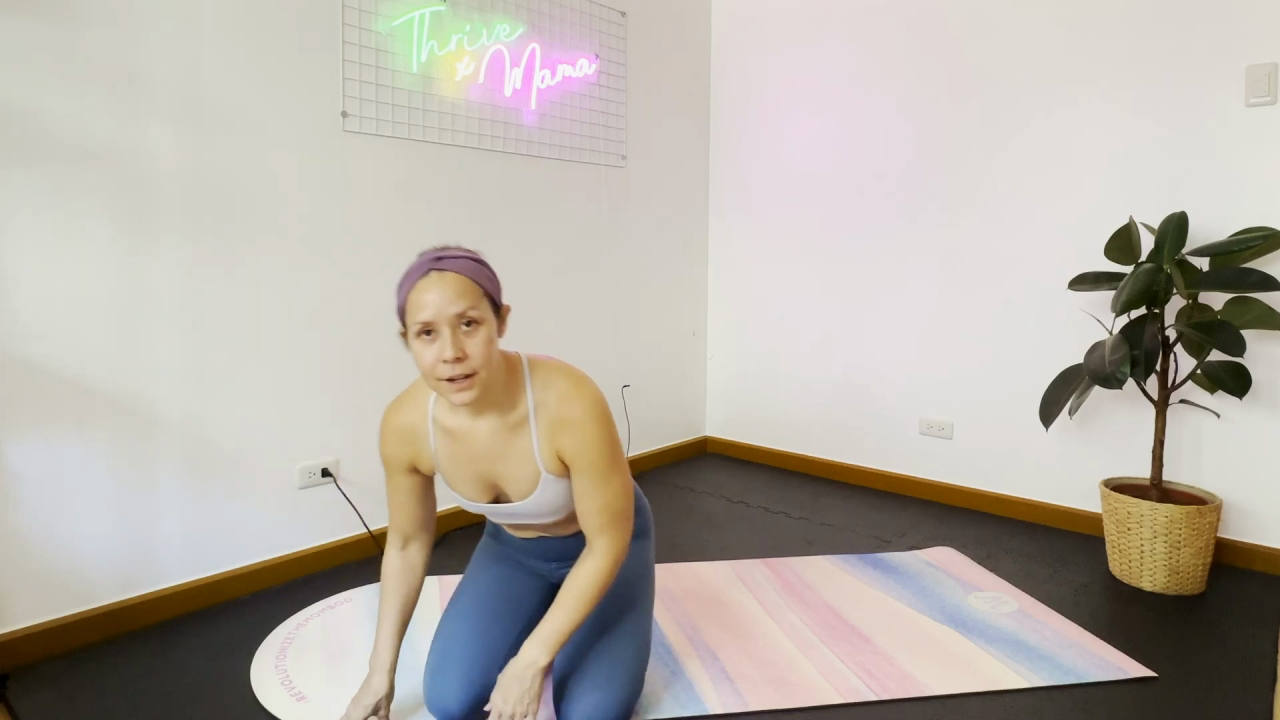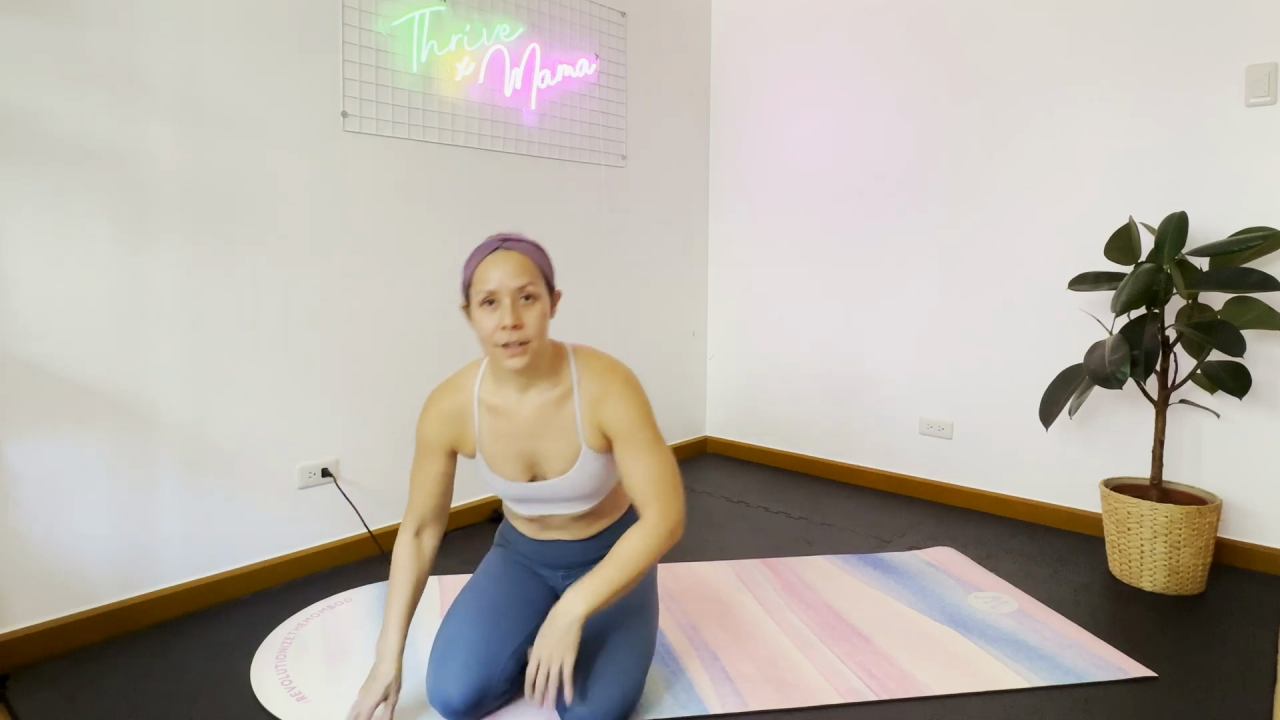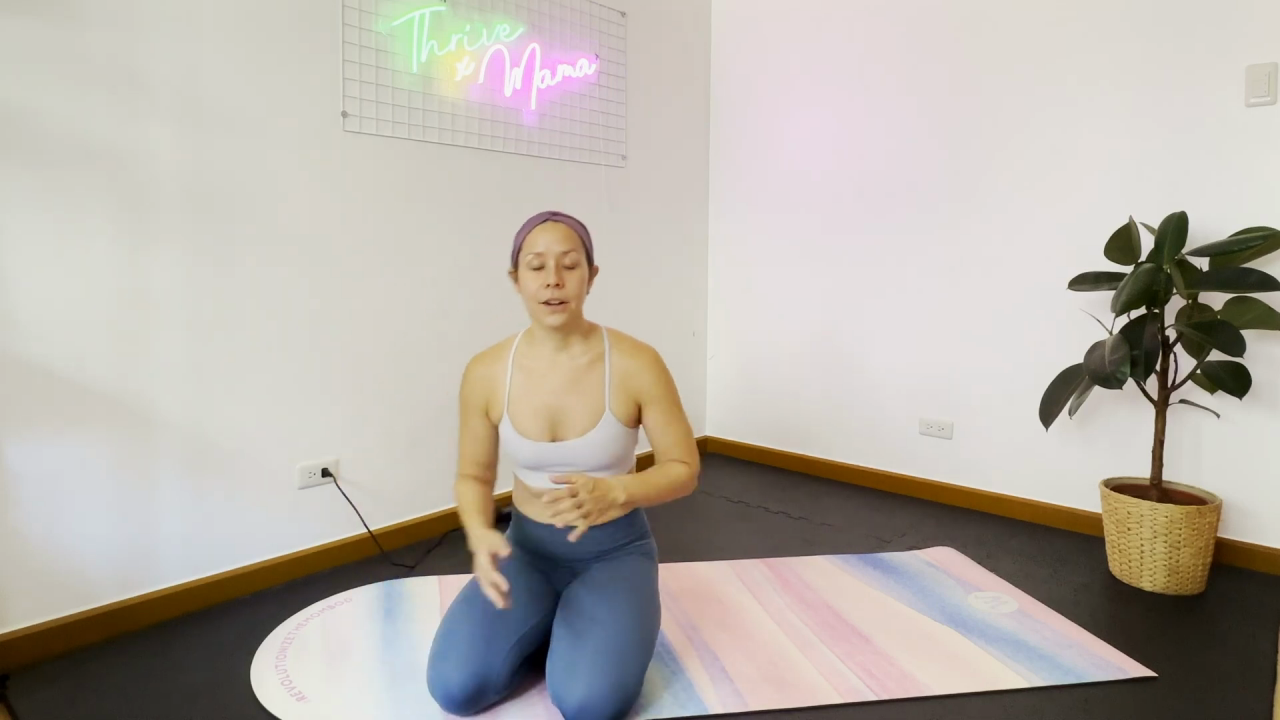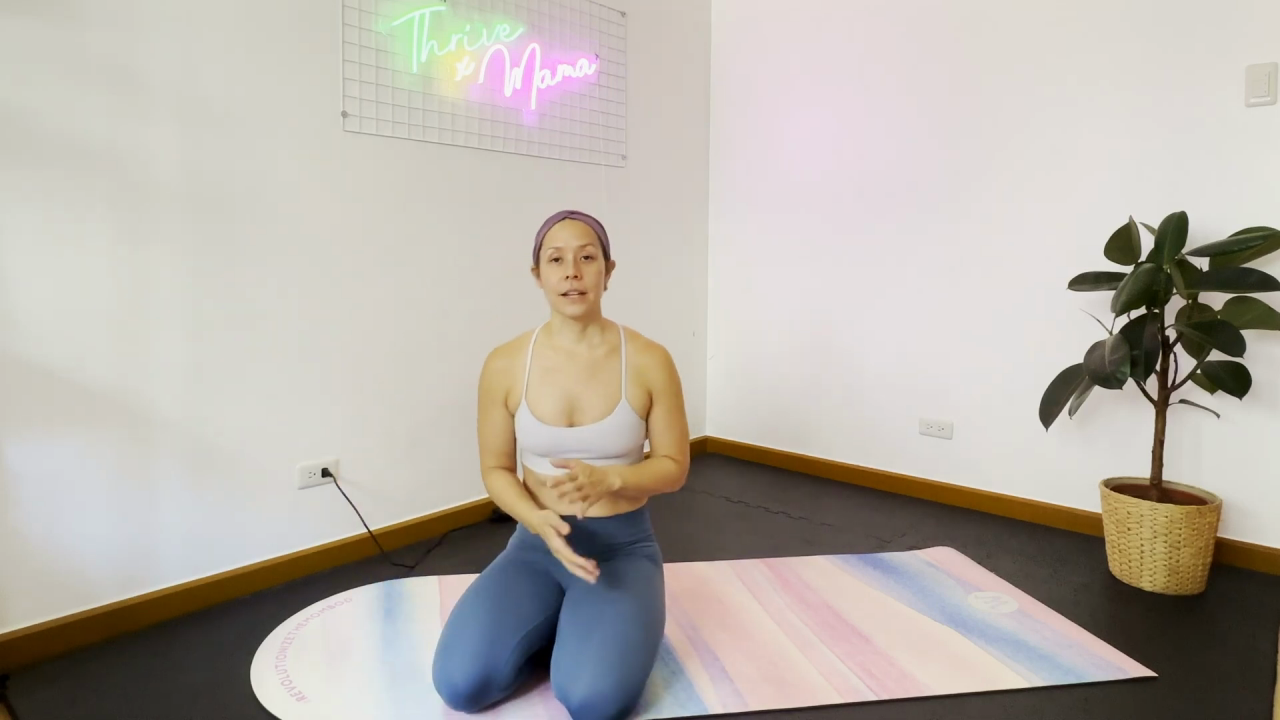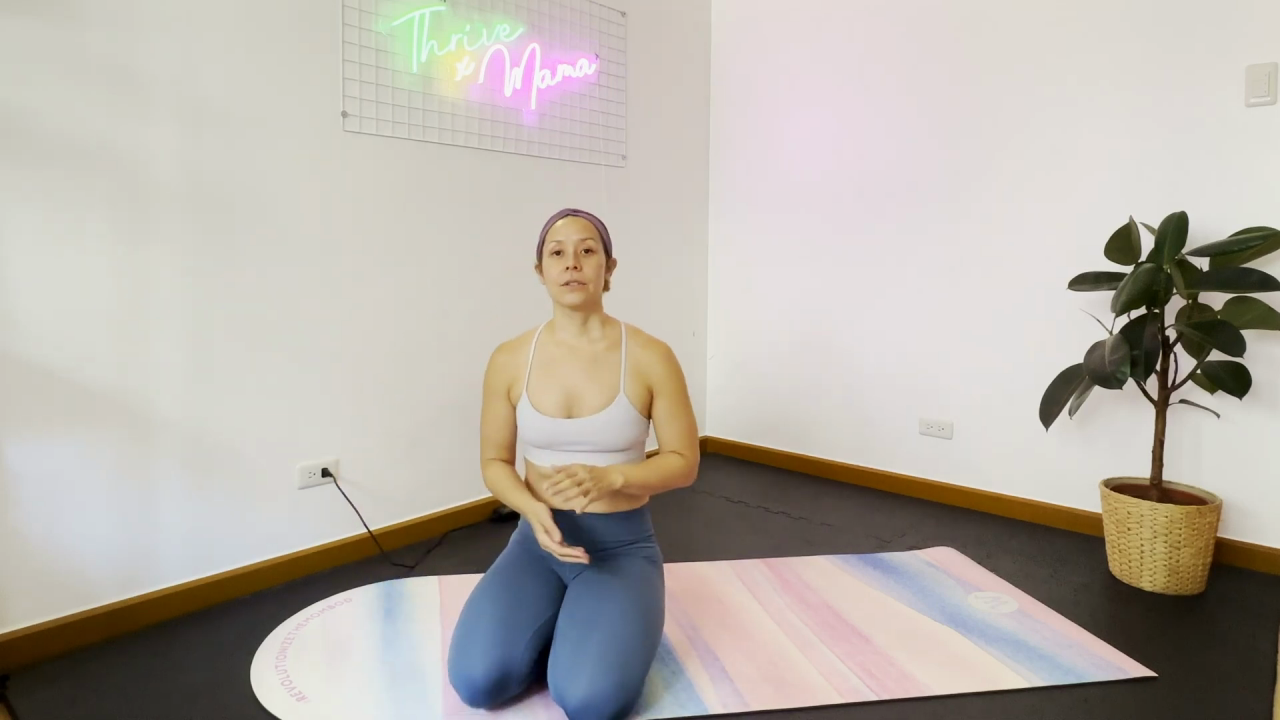
dt=0.2s
person 1, frame 1
left shoulder: (571, 403)
right shoulder: (405, 424)
left elbow: (607, 542)
right elbow: (407, 544)
left wrist: (533, 659)
right wrist: (381, 672)
left hip: (601, 544)
right hip: (512, 548)
right ankle: (539, 622)
person 1, frame 2
left shoulder: (608, 386)
right shoulder: (450, 405)
left elbow: (666, 517)
right elbow: (420, 529)
left wrist: (573, 610)
right wrist: (387, 660)
left hip: (613, 554)
right hip: (521, 556)
left ankle: (569, 621)
right ankle: (536, 631)
person 1, frame 3
left shoulder: (636, 363)
right shoulder: (486, 372)
left elbow: (684, 471)
right elbow: (474, 479)
left wrist: (612, 494)
right wrist: (480, 535)
left hip: (616, 551)
right hip: (530, 548)
left ankle: (593, 629)
right ankle: (549, 628)
person 1, frame 4
left shoulder: (648, 360)
right shoulder: (505, 364)
left elbow: (674, 467)
right elbow: (497, 471)
left wrist: (608, 480)
right wrist: (540, 522)
left hip: (622, 549)
right hip: (538, 547)
left ankle: (593, 632)
right ankle: (556, 628)
person 1, frame 5
left shoulder: (651, 357)
right shoulder: (510, 359)
left elbow: (684, 464)
right elbow: (495, 462)
left wrist: (608, 477)
right wrist: (532, 509)
left hip: (623, 546)
right hip: (538, 543)
left ankle: (603, 630)
right ankle: (559, 628)
